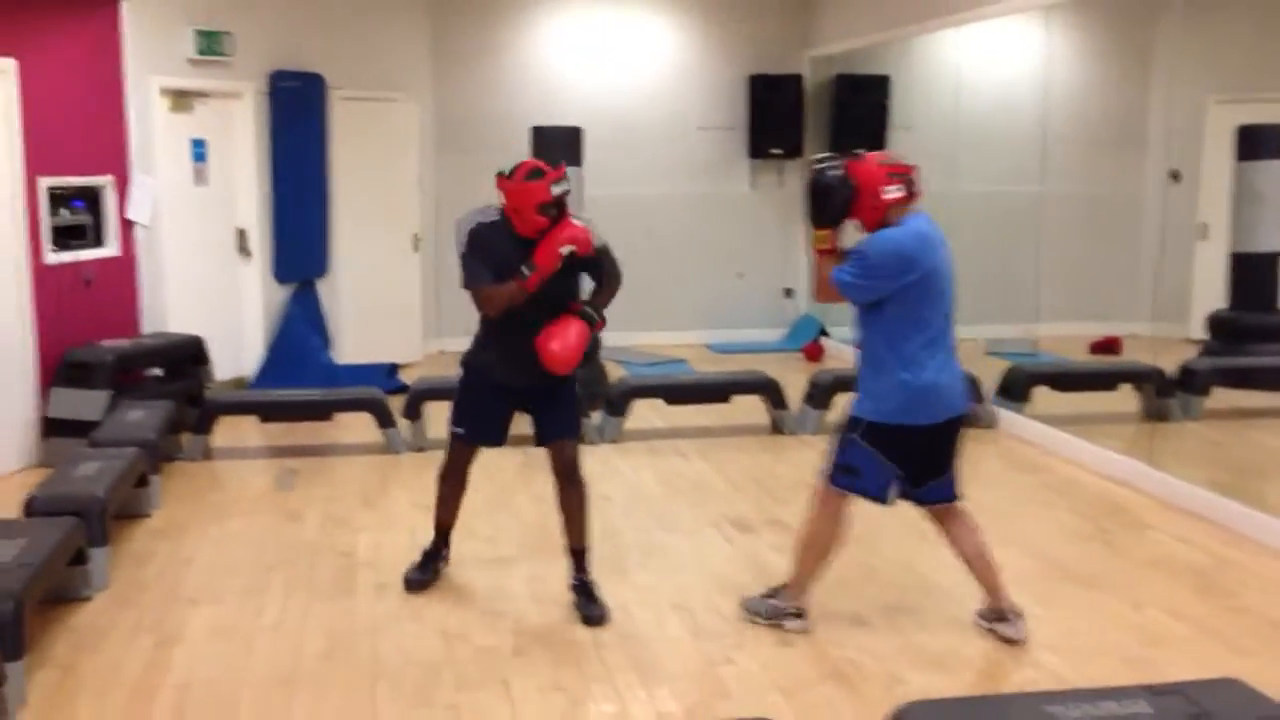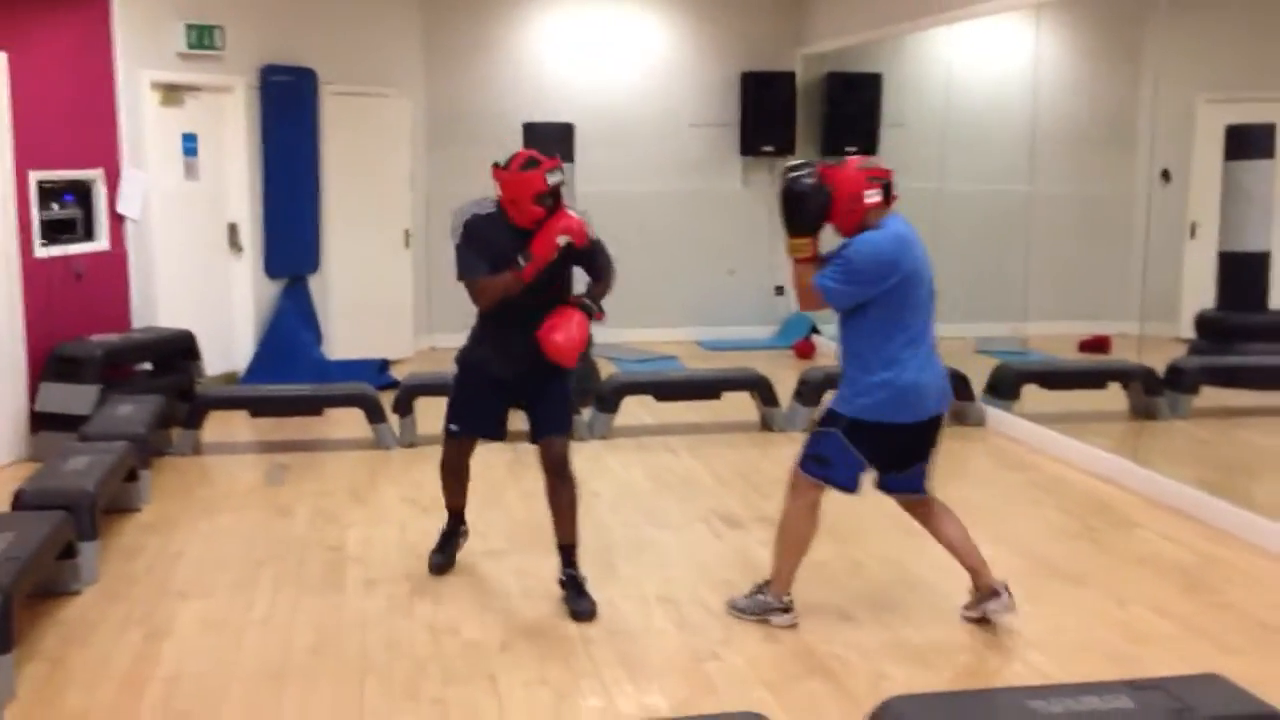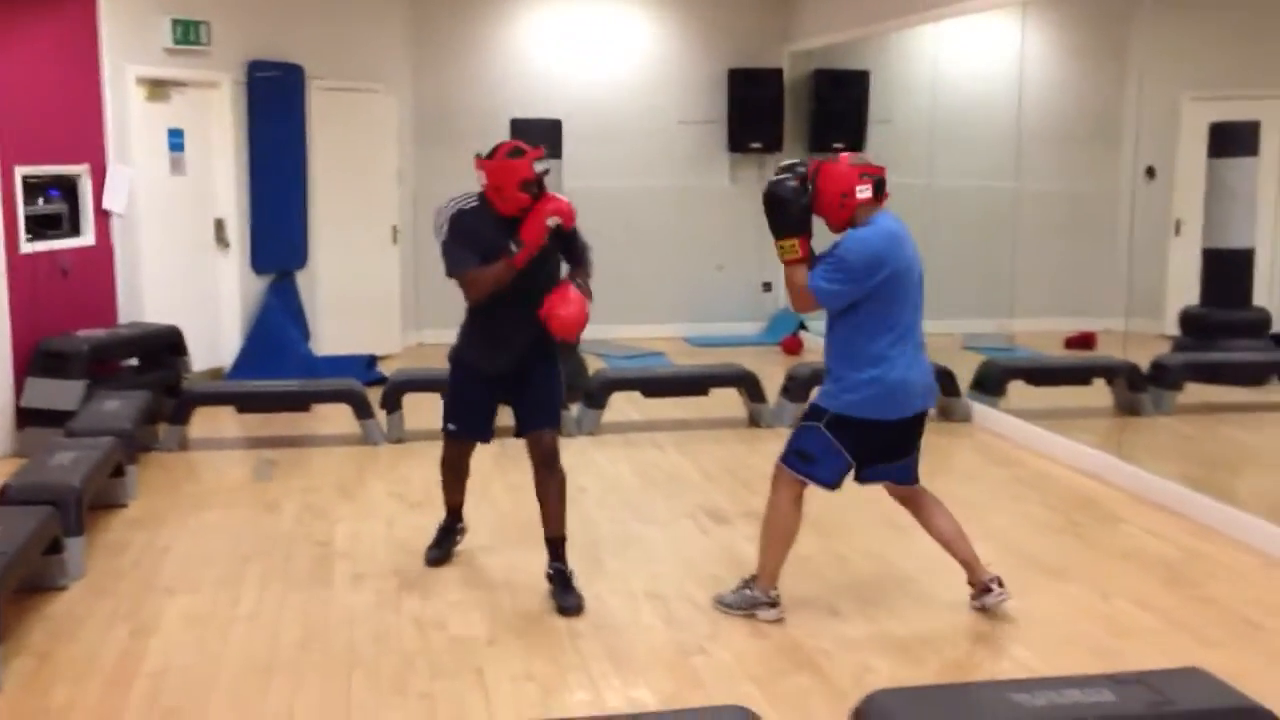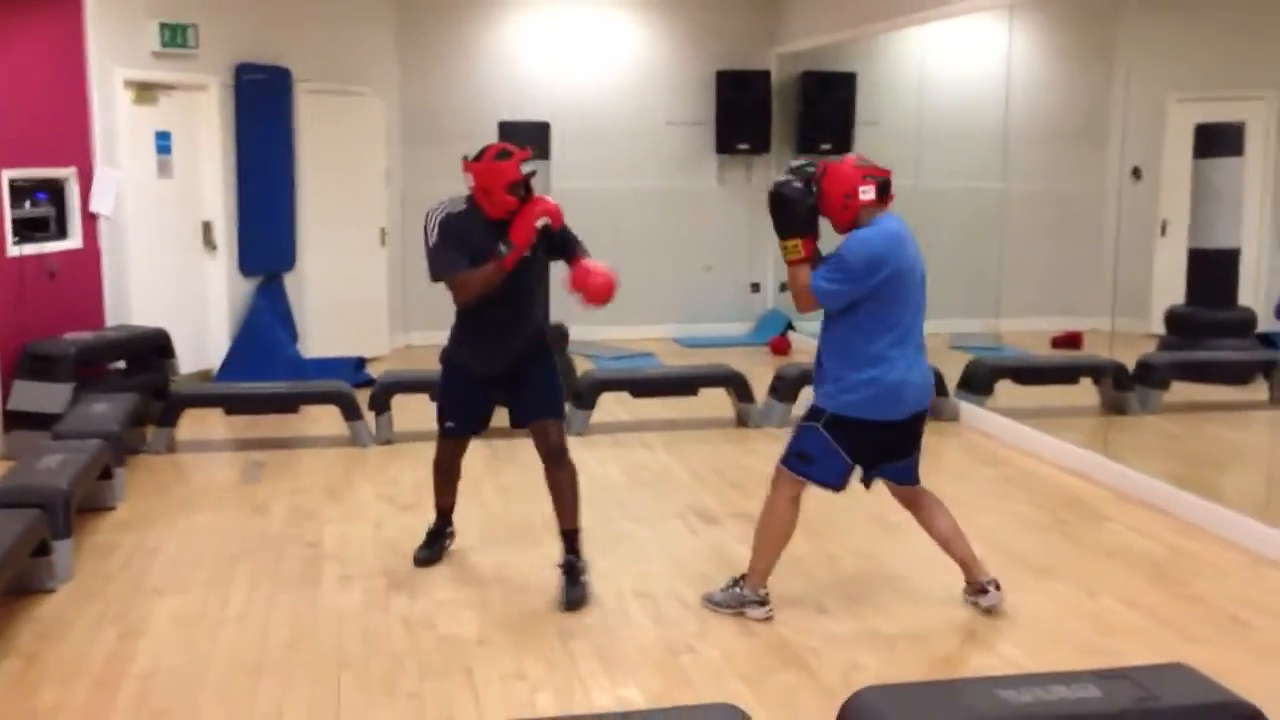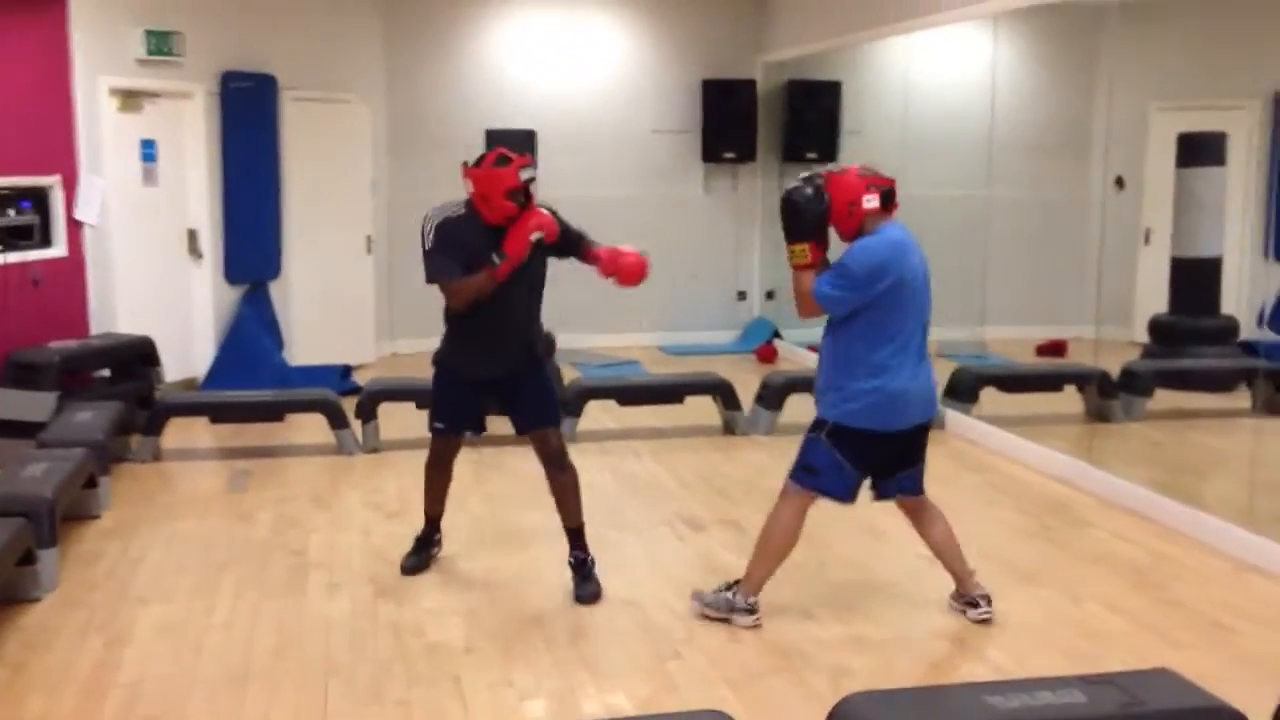
dt=0.1s
person 1, frame 1
left shoulder: (898, 245)
right shoulder: (920, 233)
left elbow: (828, 289)
right elbow: (856, 275)
left wrist: (824, 227)
right wrist: (832, 226)
left hip: (895, 403)
right hip: (940, 398)
left knee: (832, 495)
right knee: (942, 506)
left ankle: (790, 601)
right ankle: (1002, 608)
person 1, frame 2
left shoulder: (877, 248)
right shoulder: (894, 235)
left elbow: (811, 297)
right elbow: (831, 279)
left wrist: (800, 233)
right wrist: (808, 229)
left hip: (877, 400)
right hip: (920, 395)
left knee: (804, 486)
right knee: (915, 498)
left ankle: (776, 597)
right ankle: (988, 587)
person 1, frame 3
left shoulder: (867, 244)
right shoulder: (885, 232)
left elbow: (804, 299)
right elbow: (822, 278)
left wrist: (788, 235)
right wrist: (797, 233)
left hip: (862, 395)
right hip: (906, 391)
left knee: (787, 480)
right knee: (907, 489)
left ankle: (763, 592)
right ankle: (983, 580)
person 1, frame 4
left shoulder: (870, 244)
right shoulder: (893, 234)
left elbow: (806, 300)
right elbow: (832, 282)
left wrist: (794, 236)
right wrist: (804, 233)
left hip: (859, 397)
right hip: (906, 392)
left knee: (789, 482)
right knee: (910, 490)
left ankle: (751, 590)
right ankle: (981, 582)
person 1, frame 5
left shoulder: (873, 253)
right shoulder: (900, 243)
left elbow: (809, 305)
right elbow: (833, 290)
left wrist: (800, 242)
right wrist: (812, 245)
left hip: (863, 406)
right hip: (910, 403)
left knee: (796, 494)
right knee: (912, 499)
left ankle: (743, 598)
right ankle: (972, 593)
person 2, frame 1
left shoulder: (570, 234)
right shoulder: (480, 231)
left elbow: (610, 276)
right elbow: (488, 304)
left wrist: (588, 317)
right wrist: (538, 268)
left hip: (552, 367)
right hip: (493, 365)
left knee: (567, 464)
right knee: (457, 457)
left ankle: (582, 579)
right ankle: (438, 548)
person 2, frame 2
left shoulder: (564, 224)
right shoulder: (475, 224)
left elbow: (603, 268)
right elbow: (483, 295)
left wrist: (584, 309)
right wrist: (533, 259)
left hip: (547, 360)
right hip: (488, 360)
left knee: (556, 458)
right knee: (455, 453)
left ankle: (570, 573)
right ankle: (454, 528)
person 2, frame 3
left shoulder: (550, 214)
right shoulder: (460, 218)
left elbow: (579, 252)
right elbow: (476, 289)
left wrist: (577, 285)
right wrist: (524, 245)
left hip: (535, 354)
right hip: (478, 357)
left knee: (546, 451)
right knee: (456, 451)
left ankle: (558, 567)
right ankle: (452, 524)
person 2, frame 4
left shoulder: (537, 213)
right shoulder: (448, 222)
left elbow: (569, 248)
right elbow: (464, 292)
left wrist: (587, 269)
right wrist: (512, 247)
left hip: (529, 353)
right hip: (470, 358)
left knee: (552, 444)
right knee: (450, 448)
left ankle: (572, 560)
right ankle: (442, 528)
person 2, frame 5
left shoulder: (540, 219)
right shoulder: (444, 226)
left elbow: (580, 245)
right elbow: (457, 296)
left wrist: (610, 256)
right wrist: (507, 257)
left hip: (522, 360)
right hip: (463, 361)
left knee: (552, 450)
right knee: (443, 450)
left ankle: (580, 557)
right ankle: (430, 535)
